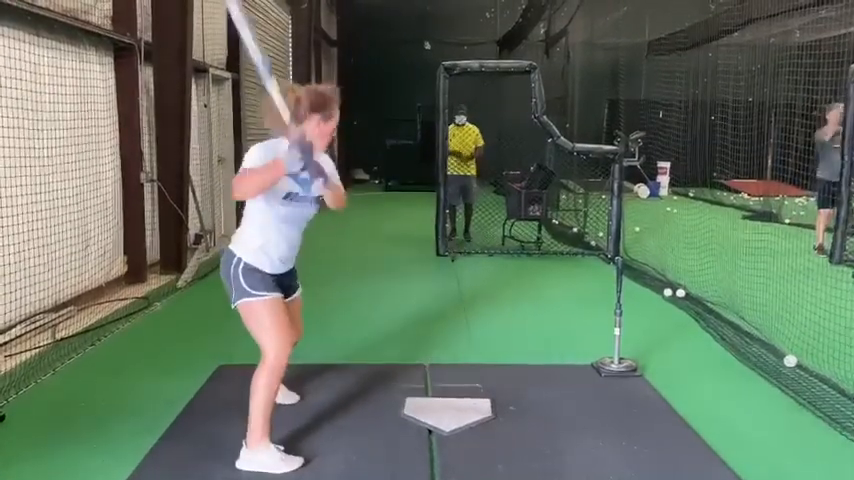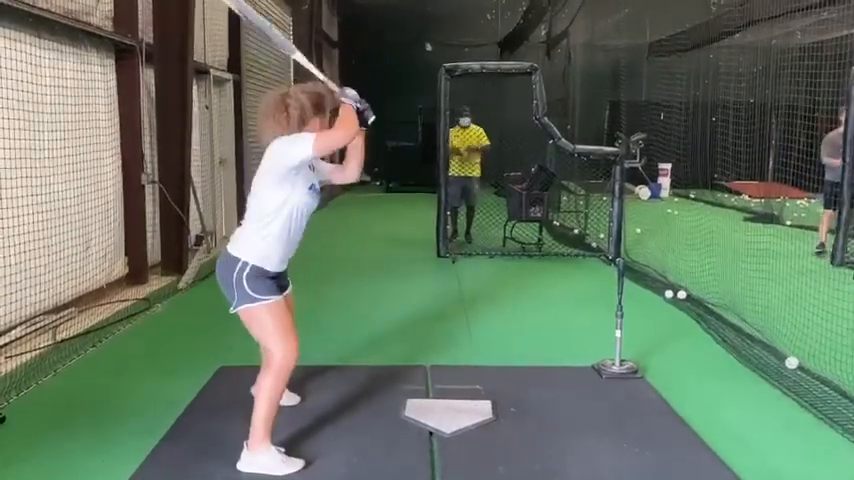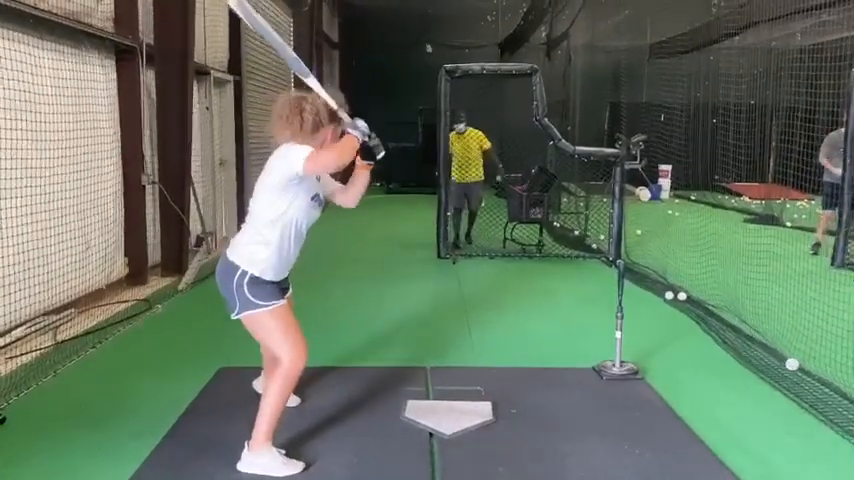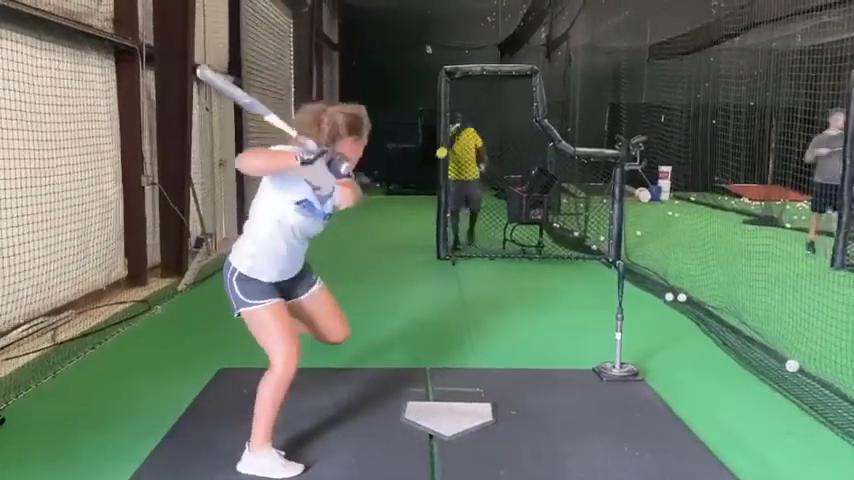
dt=0.5s
person 1, frame 1
left shoulder: (322, 162)
right shoulder: (265, 151)
left elbow: (339, 203)
right elbow: (241, 190)
left wrist: (321, 177)
right wrist: (287, 161)
left hip: (284, 266)
right hip: (248, 265)
left knee: (292, 336)
right knee: (277, 351)
left ankle: (270, 384)
right ankle: (255, 447)
person 1, frame 2
left shoulder: (308, 162)
right shoulder: (286, 149)
left elbow: (349, 173)
right elbow: (344, 134)
left wrist: (360, 124)
right wrist: (348, 104)
left hip: (269, 266)
right hip: (245, 268)
left knee: (280, 333)
right knee: (285, 351)
left ankle: (265, 384)
right ankle: (257, 450)
person 1, frame 3
left shoulder: (312, 171)
right shoulder: (290, 156)
left elbow: (349, 198)
right elbow: (335, 158)
left wrist: (365, 158)
right wrist: (355, 133)
left hip: (269, 271)
right hip: (245, 275)
left knee: (279, 335)
right knee: (293, 356)
left ankle: (267, 381)
person 1, frame 4
left shoulder: (331, 177)
right shoulder: (291, 160)
left elbow: (349, 200)
right elbow: (245, 161)
left wrist: (342, 173)
right wrist: (298, 157)
left hip: (293, 270)
right hip: (249, 274)
left knee: (338, 334)
right knee: (286, 358)
left ankle: (282, 333)
person 2, frame 1
right shoulder: (820, 134)
right elbow: (827, 135)
right wrist: (837, 111)
left hip: (841, 179)
right hip: (825, 179)
right knee: (824, 212)
right ankle: (819, 244)
person 2, frame 2
right shoulder: (831, 137)
right elbow: (824, 159)
right wrist: (841, 163)
right hip: (833, 180)
right knee: (829, 212)
right ankle: (821, 242)
person 2, frame 3
right shoulder: (833, 137)
right elbow: (822, 158)
right wrist: (834, 170)
right hip: (832, 180)
right knee: (828, 213)
right ankle: (818, 241)
person 2, frame 4
left shoulder: (846, 138)
right shoulder: (819, 139)
right elbow: (808, 159)
right wrist: (816, 152)
left hip: (840, 183)
right hip: (822, 182)
left knee: (839, 215)
right knee: (817, 213)
right ankle: (811, 241)
person 3, frame 1
left shoulder: (474, 130)
right shoulder: (448, 130)
left elbow: (480, 149)
left wrist: (473, 156)
right wrist: (452, 153)
left hip: (469, 172)
right hip: (452, 172)
left knee: (469, 203)
right knee: (452, 203)
left ankle: (467, 230)
right ankle: (453, 229)
person 3, frame 2
left shoulder: (478, 131)
right shoulder: (452, 132)
left elbow: (486, 147)
left wrist: (476, 148)
right wrist: (452, 151)
left hip: (472, 174)
right hip: (455, 174)
left knee: (471, 205)
right knee: (453, 204)
left ankle: (468, 232)
right ankle: (454, 230)
person 3, frame 3
left shoulder: (477, 135)
right shoulder: (451, 137)
left elbow: (489, 152)
left wrist: (499, 168)
left hip: (475, 178)
right hip: (457, 179)
left knee: (473, 209)
right knee: (457, 208)
left ankle: (468, 233)
right ankle: (456, 237)
person 3, frame 4
left shoulder: (472, 132)
right shoulder: (448, 137)
left elbow: (481, 148)
right elbow: (447, 150)
left wrist: (482, 162)
right wrist: (455, 134)
left hip: (472, 177)
right hip: (455, 178)
left knee: (475, 207)
right knee: (454, 209)
left ankle: (470, 231)
right ankle: (456, 239)
